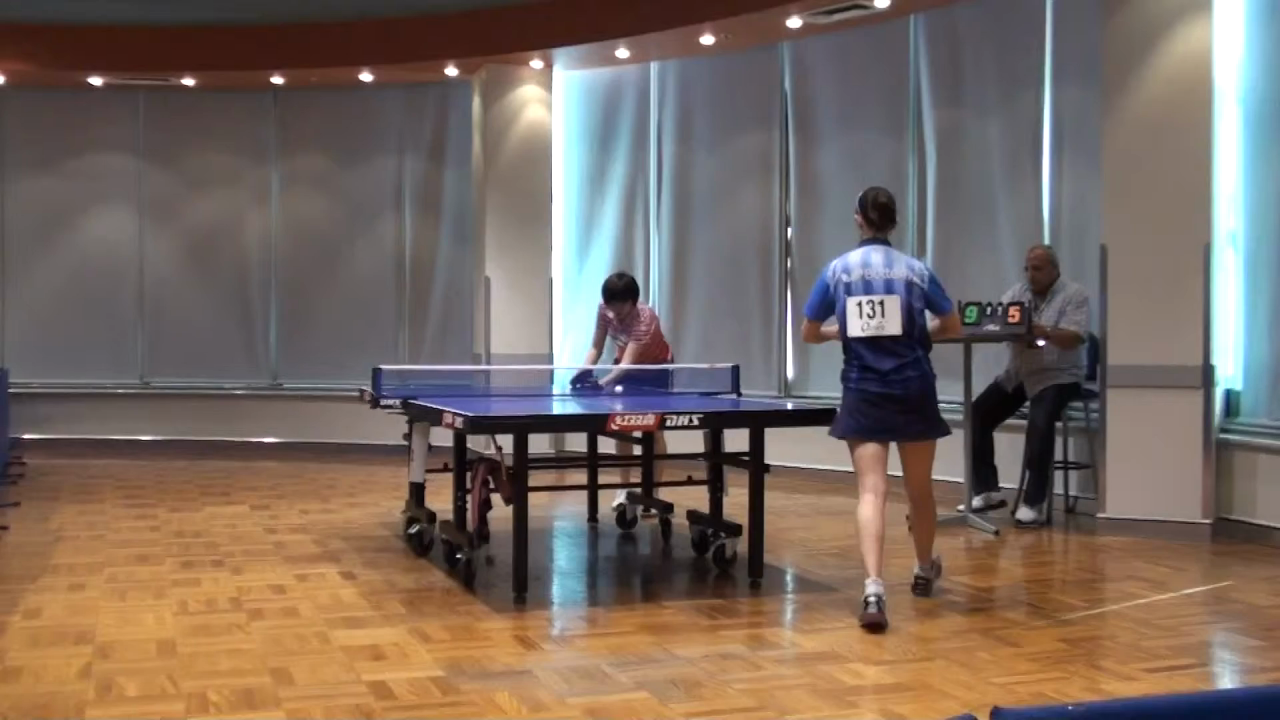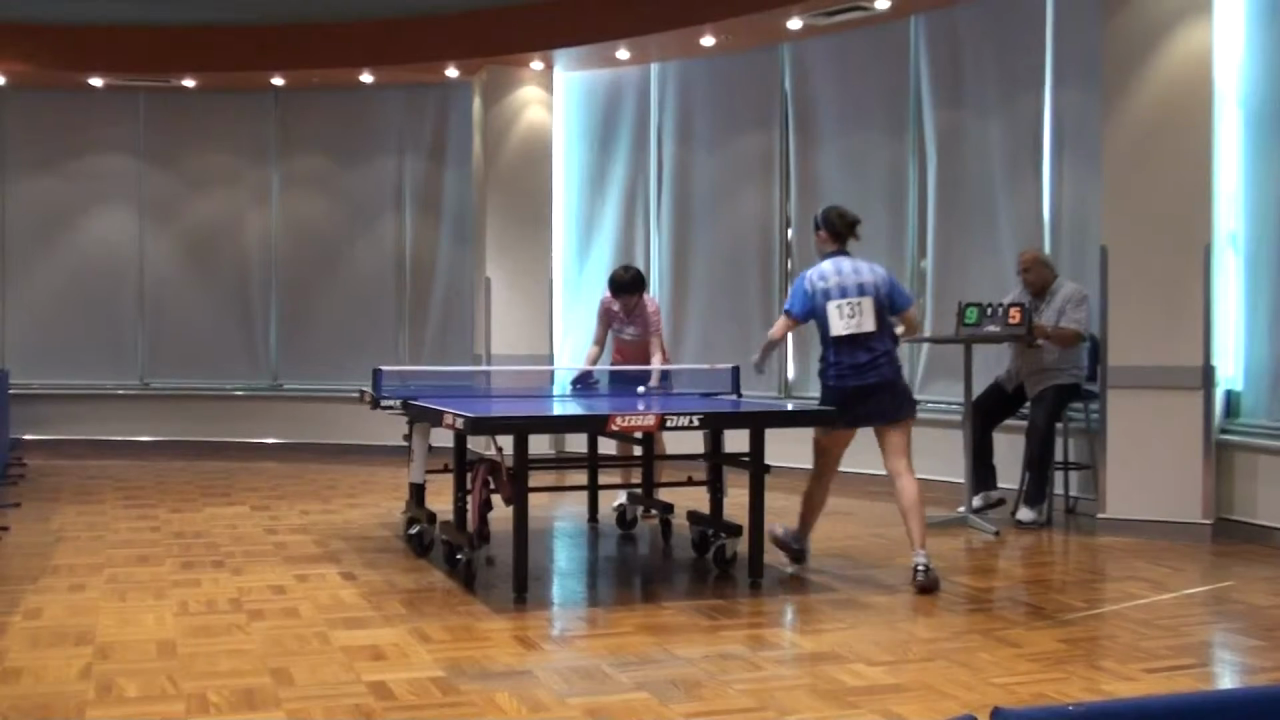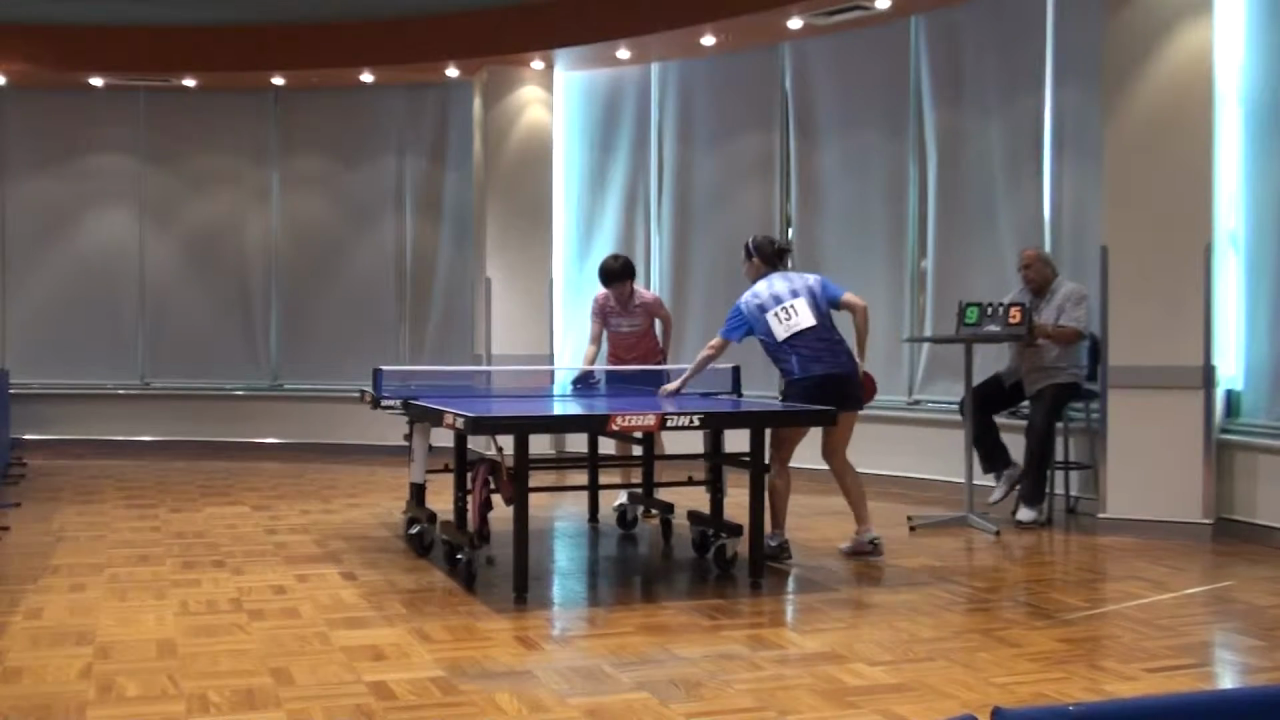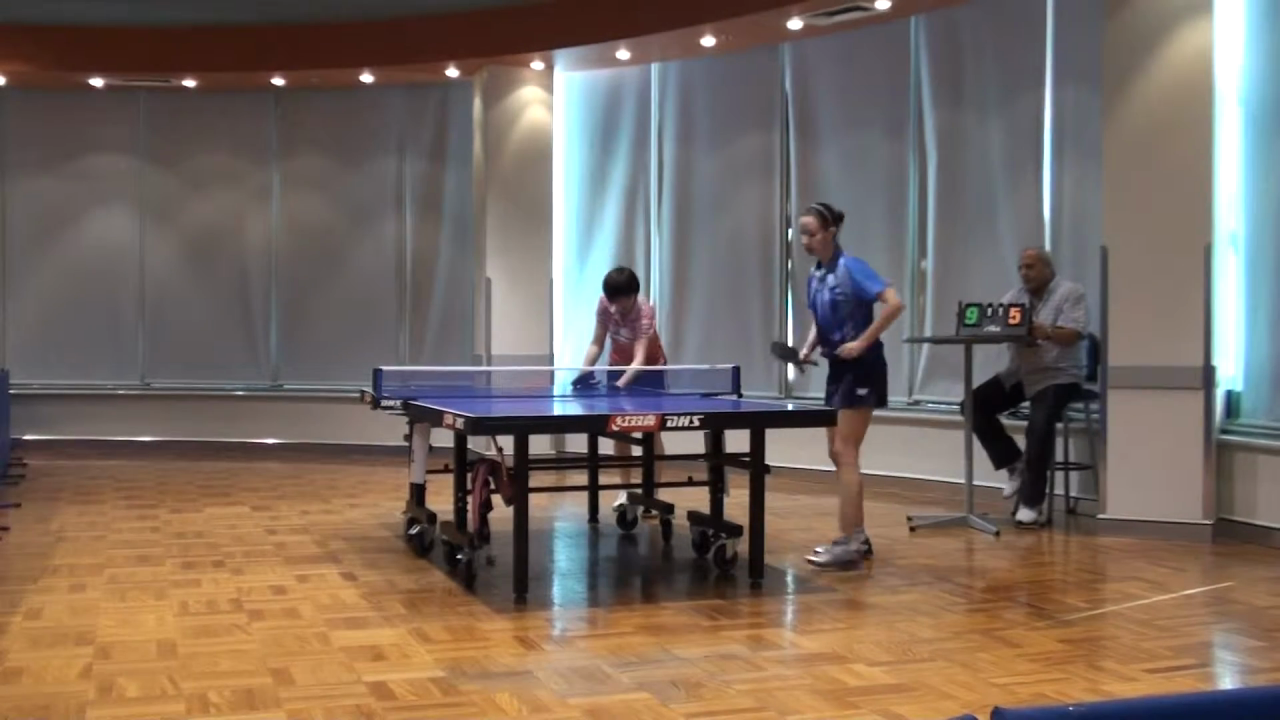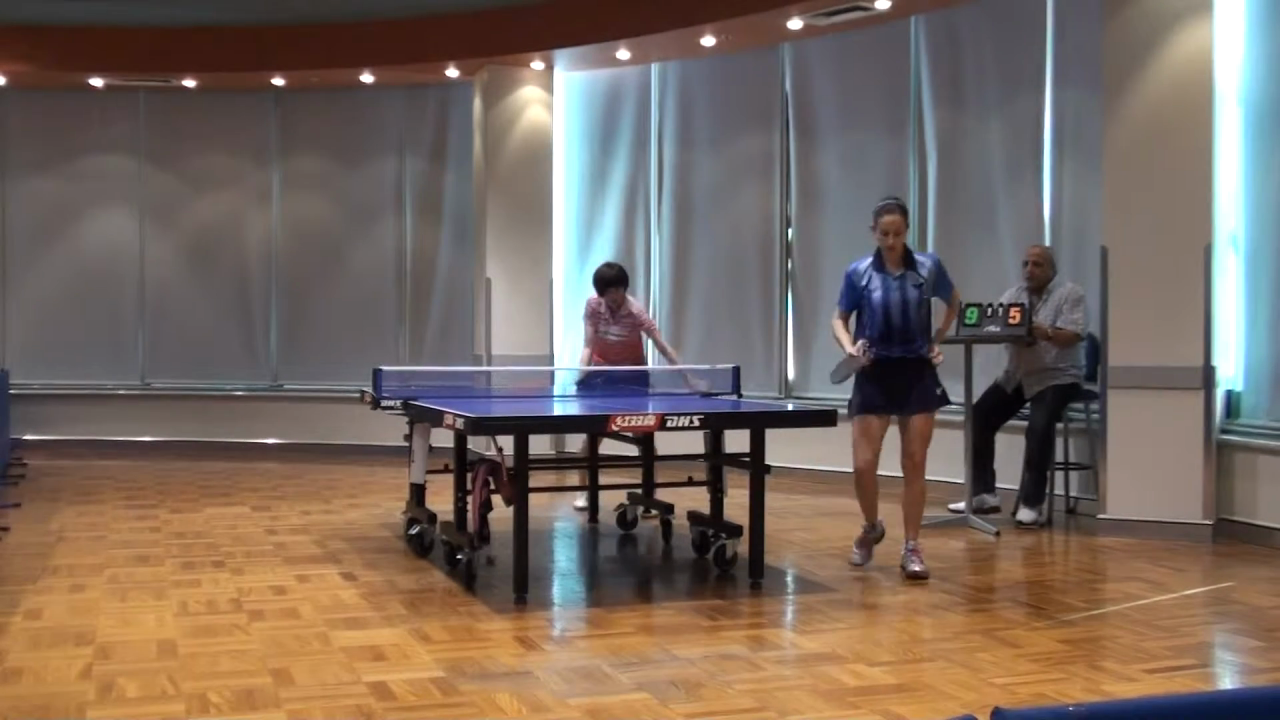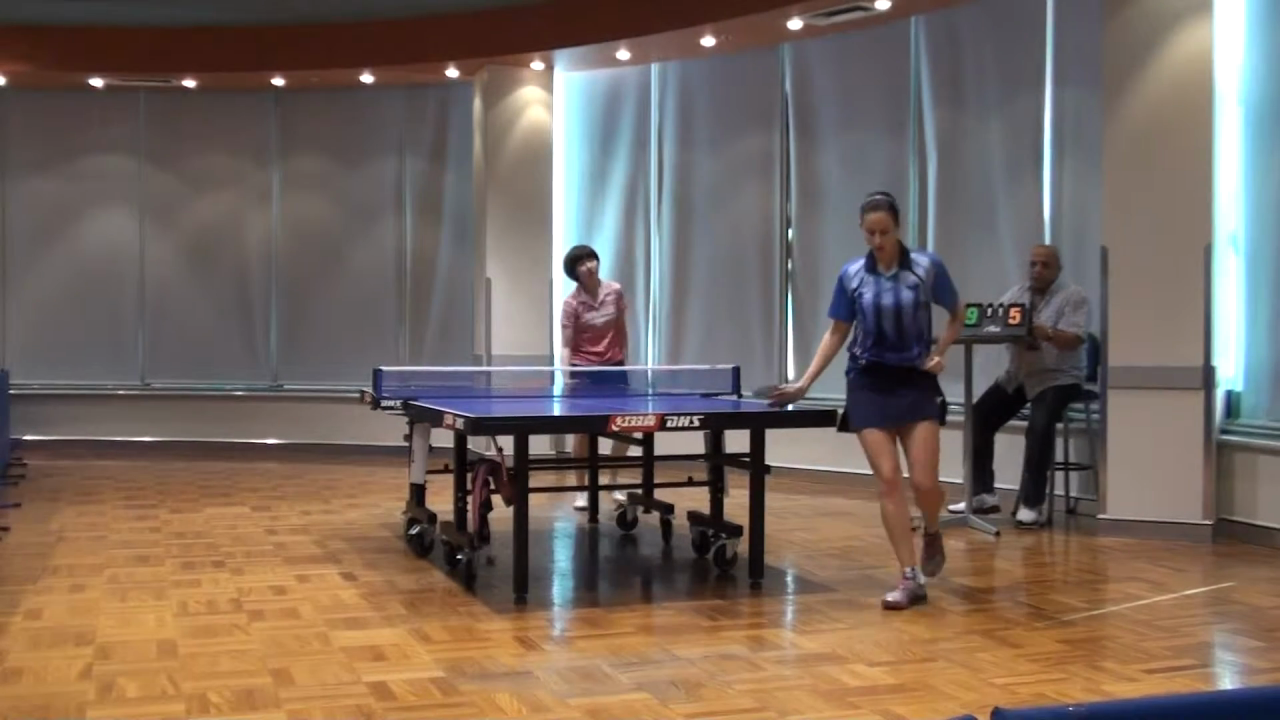
dt=0.5s
person 1, frame 1
left shoulder: (836, 270)
right shoulder: (917, 270)
left elbow: (809, 332)
right elbow: (952, 327)
left hip: (864, 394)
right hip: (913, 391)
left knee: (871, 490)
right knee: (920, 487)
left ankle: (873, 591)
right ankle: (924, 568)
person 1, frame 2
left shoulder: (811, 279)
right shoulder: (878, 274)
left elbow: (778, 333)
right elbow: (912, 325)
left wrist: (761, 356)
left hip: (840, 385)
right hip: (886, 382)
left knee: (824, 469)
right knee: (901, 471)
left ankle: (799, 540)
right ankle: (920, 560)
person 1, frame 3
left shoulder: (748, 301)
right shoulder: (812, 281)
left elbow: (714, 349)
right elbow: (859, 307)
left wrist: (682, 381)
right wrist: (858, 356)
left hip: (804, 380)
right hip: (842, 374)
left knee: (779, 459)
right knee: (836, 457)
left ankle: (777, 539)
right ankle: (867, 535)
person 1, frame 4
left shoulder: (852, 266)
right shoulder: (816, 274)
left elbow: (895, 303)
left wrist: (863, 342)
right wrist: (809, 346)
left hip: (860, 369)
right hip: (840, 370)
left knee: (845, 453)
right knee: (840, 453)
left ankle: (847, 542)
right ankle: (856, 537)
person 1, frame 5
left shoulder: (930, 267)
right shoulder: (858, 273)
left elbow: (952, 303)
right elbow: (839, 319)
left wrist: (937, 341)
right wrist: (849, 347)
left hip: (918, 373)
right hip: (875, 376)
left knee: (914, 465)
right knee: (864, 465)
left ankle: (911, 548)
right ankle: (871, 528)
person 1, frame 6
left shoulder: (929, 268)
right shoulder: (852, 275)
left elbow: (956, 314)
right elbow: (836, 333)
left wrist: (940, 352)
right wrist: (804, 382)
left hip: (917, 383)
right hip: (869, 384)
left knee: (925, 482)
right knee: (888, 480)
left ankle: (932, 534)
right ankle: (911, 577)
person 2, frame 1
left shoulder: (1075, 295)
right shoulder: (1017, 292)
left elbow: (1075, 338)
left wrist: (1046, 332)
left hip: (1057, 377)
right hip: (1017, 375)
left knee: (1039, 424)
right knee: (977, 415)
left ankle: (1033, 503)
right ankle: (987, 491)
person 2, frame 2
left shoulder: (1073, 294)
right shoulder: (1018, 296)
left elbow: (1075, 336)
left wrist: (1046, 331)
left hip: (1058, 377)
right hip: (1019, 375)
left knee: (1039, 425)
right knee: (976, 414)
left ankle: (1034, 503)
right ankle: (986, 490)
person 2, frame 3
left shoulder: (1073, 293)
right shoulder: (1018, 295)
left elbow: (1074, 334)
left wrist: (1046, 331)
left hip: (1058, 375)
right hip: (1018, 373)
left knee: (1039, 424)
right knee: (973, 403)
left ankle: (1032, 503)
right ankle: (1006, 470)
person 2, frame 4
left shoulder: (1071, 293)
right shoulder: (1015, 295)
left elbow: (1073, 335)
left wrist: (1047, 332)
left hip: (1057, 376)
right hip: (1018, 374)
left knee: (1039, 425)
right knee: (974, 404)
left ankle: (1032, 504)
right ankle: (1015, 464)
person 2, frame 5
left shoulder: (1071, 294)
right shoulder: (1013, 294)
left elbow: (1072, 336)
left wrist: (1046, 333)
left hip: (1057, 377)
right hip: (1017, 376)
left knee: (1039, 426)
right knee: (978, 418)
left ankle: (1031, 504)
right ankle: (984, 494)
person 2, frame 6
left shoulder: (1074, 296)
right shoulder: (1015, 293)
left elbow: (1074, 340)
left wrist: (1048, 334)
left hip: (1058, 378)
right hip: (1017, 376)
left knee: (1039, 427)
right knee: (978, 417)
left ankle: (1032, 504)
right ankle: (983, 494)
person 3, frame 1
left shoulder: (644, 318)
right shoulder: (604, 309)
left elbow: (627, 365)
right elbow: (596, 348)
left wrist: (601, 384)
left hip: (655, 367)
right hip: (624, 366)
left ankle: (653, 493)
right ankle: (624, 488)
person 3, frame 2
left shoulder: (650, 309)
right shoulder: (606, 303)
left elbow: (657, 354)
right elbow: (598, 344)
left wrist: (654, 381)
right wrist: (584, 371)
left hip: (649, 369)
right hip: (620, 369)
left knee: (652, 431)
left ankle: (653, 493)
right ankle: (625, 489)
person 3, frame 3
left shoulder: (648, 300)
right shoulder: (600, 301)
left elbow: (667, 322)
right elbow: (594, 343)
left wrist: (663, 353)
right wrist: (584, 371)
left hip: (649, 370)
right hip: (617, 371)
right ankle: (626, 489)
person 3, frame 4
left shoulder: (645, 312)
right shoulder: (604, 306)
left elbow: (640, 360)
right elbow: (597, 344)
left wrist: (622, 383)
right wrist: (583, 372)
left hip: (649, 370)
right hip: (618, 369)
right ankle: (626, 489)
person 3, frame 5
left shoulder: (635, 311)
right shoulder: (592, 307)
left elbow: (660, 345)
right elbow: (588, 346)
right wrist: (582, 371)
left hip: (633, 375)
right hip: (600, 374)
right ankle: (584, 490)
person 3, frame 6
left shoulder: (615, 291)
right shoulder: (571, 303)
left elbow: (621, 330)
right elbow: (567, 345)
left wrist: (626, 361)
right wrist: (565, 374)
left hip: (614, 367)
right hip: (584, 370)
right knee: (584, 430)
left ankle: (613, 481)
right ankle: (582, 490)
